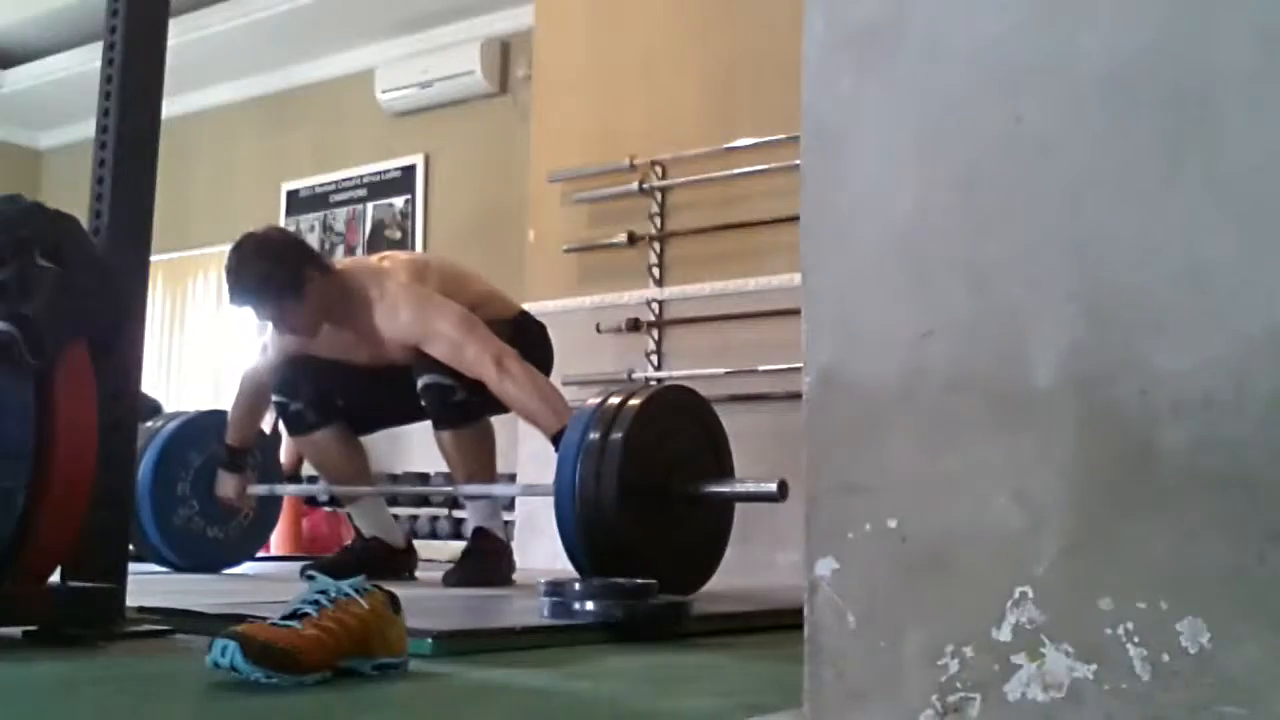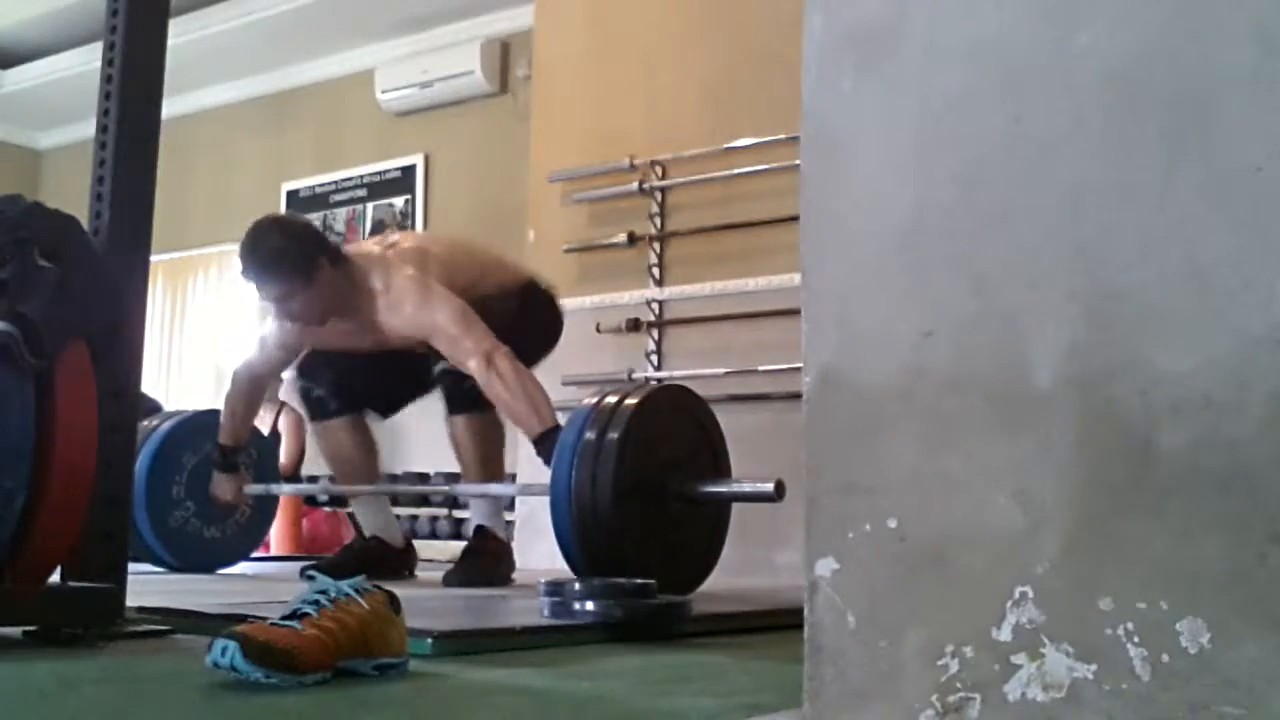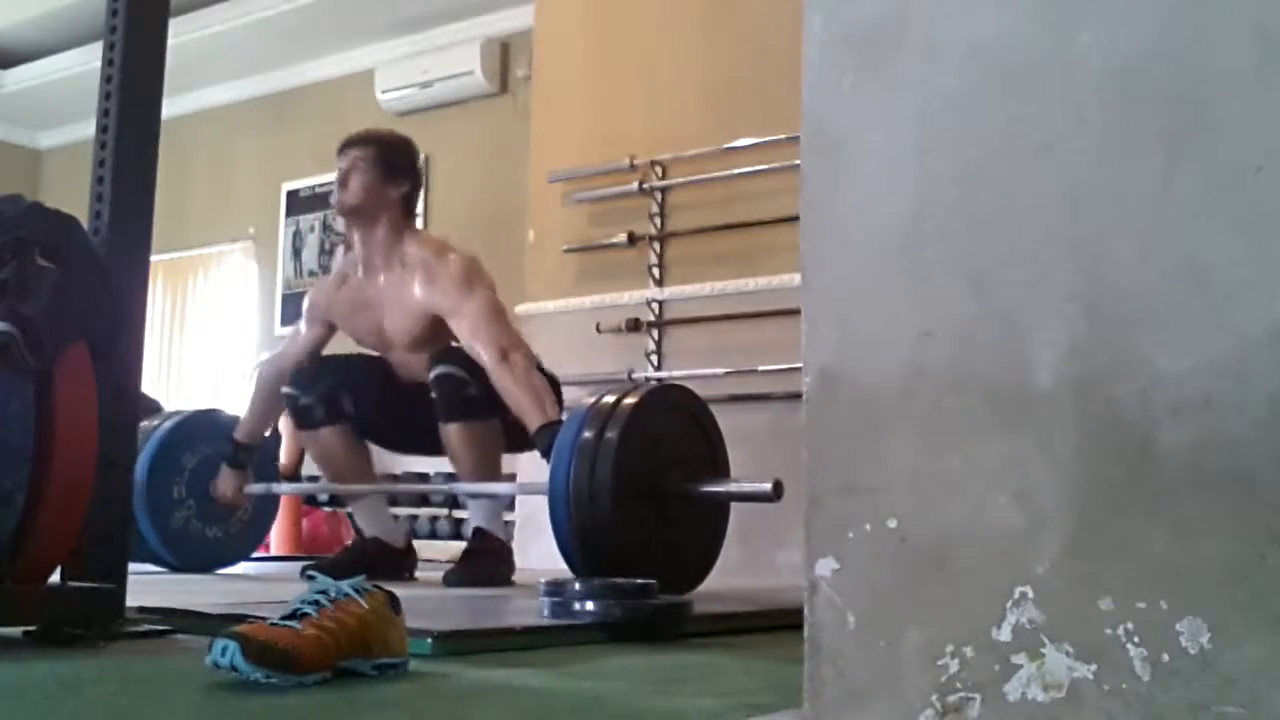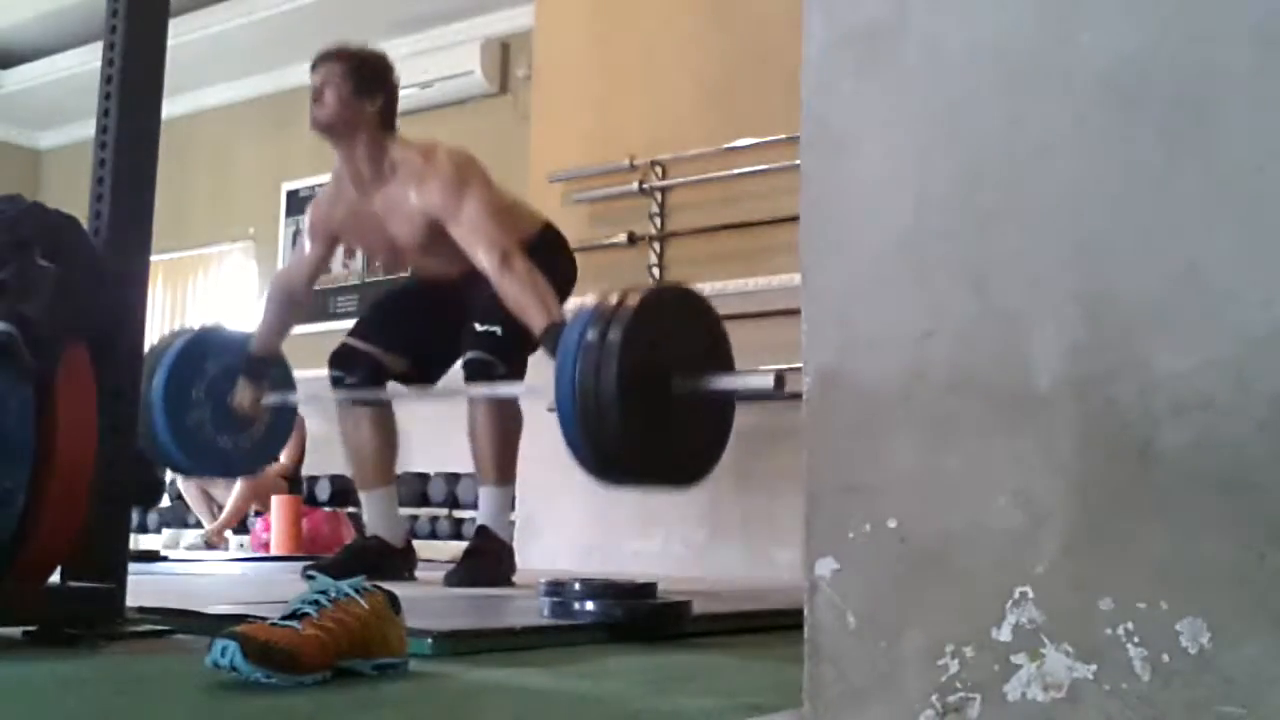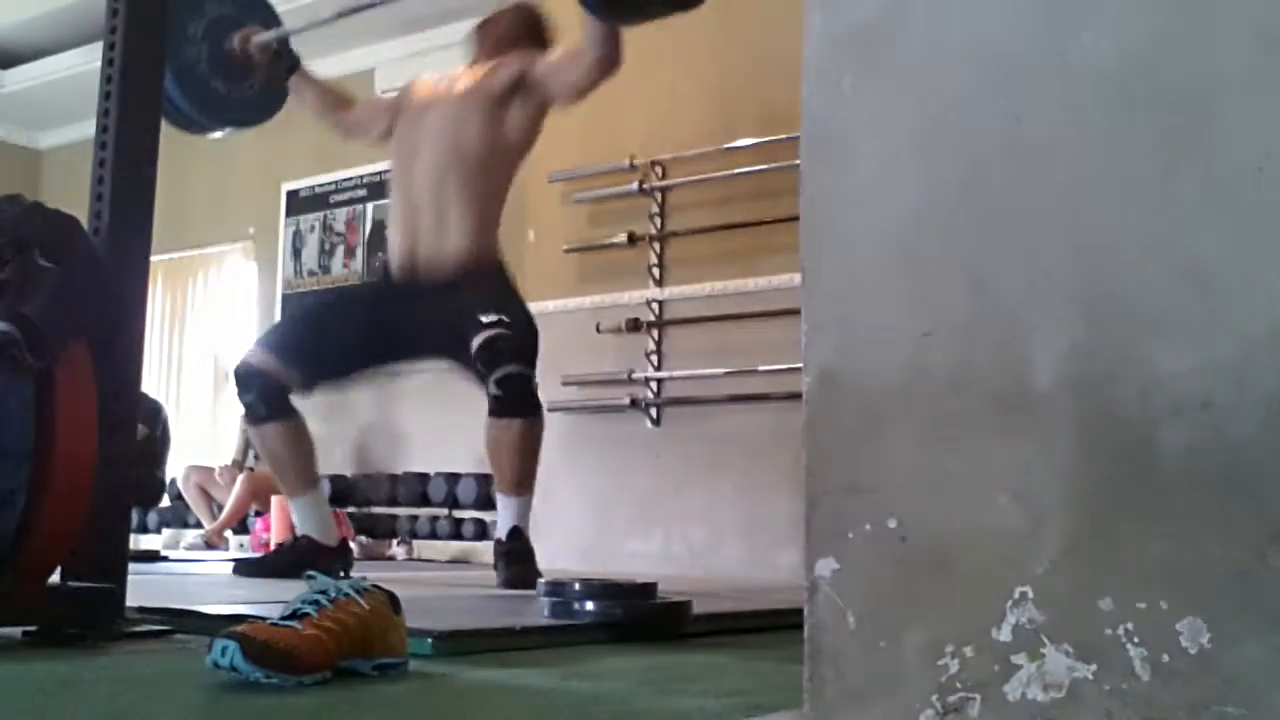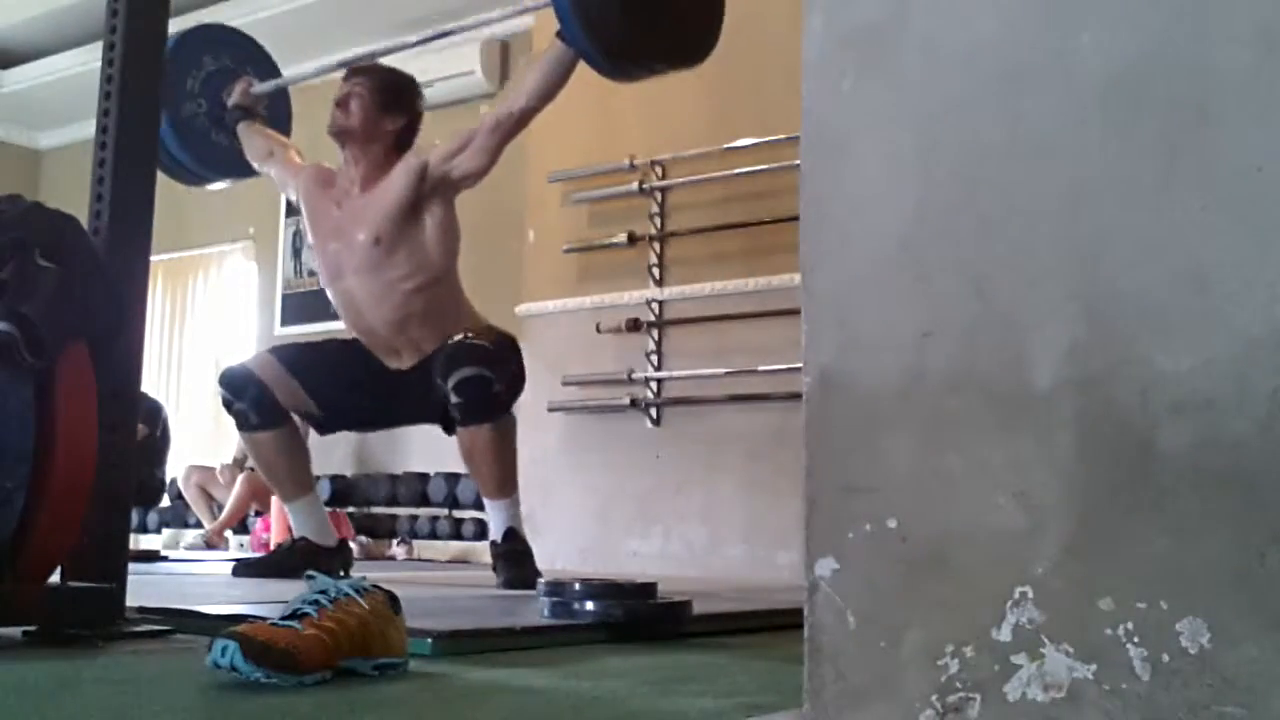
dt=0.7s
person 1, frame 1
left shoulder: (398, 307)
right shoulder: (299, 326)
left elbow: (501, 368)
right elbow: (257, 381)
right wrist: (231, 468)
left hip: (509, 342)
left knee: (439, 380)
right knee: (294, 398)
left ankle: (489, 538)
right ankle: (385, 543)
person 1, frame 2
left shoulder: (404, 296)
right shoulder: (302, 315)
left elbow: (489, 363)
right elbow: (252, 375)
left wrist: (557, 448)
right wrist: (227, 462)
left hip: (518, 313)
left knee: (457, 369)
right knee: (320, 380)
left ankle: (490, 538)
right ankle: (384, 539)
person 1, frame 3
left shoulder: (438, 271)
right shoulder: (336, 287)
left elbow: (501, 358)
right elbow: (278, 368)
left wrist: (559, 449)
right wrist: (236, 460)
left hip: (504, 407)
right hip: (427, 407)
left knee: (452, 371)
right knee: (304, 387)
left ankle: (489, 542)
right ankle: (385, 541)
person 1, frame 4
left shoulder: (433, 176)
right shoulder: (332, 205)
left elbow: (503, 264)
right elbow: (291, 286)
left wrist: (560, 345)
right wrist: (254, 372)
left hip: (529, 258)
right hip: (444, 277)
left knee: (485, 362)
right knee: (353, 366)
left ankle: (493, 539)
right ankle: (385, 538)
person 1, frame 5
left shoulder: (522, 79)
right shoulder: (419, 95)
left elbow: (597, 61)
right elbow: (343, 109)
right wrist: (278, 61)
left hip: (467, 283)
right hip: (397, 295)
left knee: (505, 364)
right knee: (257, 373)
left ankle: (512, 538)
right ankle: (319, 538)
person 1, frame 6
left shoulder: (422, 178)
right shoulder: (314, 187)
left elbow: (512, 111)
right elbow: (268, 153)
left wrist: (572, 36)
right wrist: (241, 113)
left hip: (462, 365)
right hip: (383, 371)
left knee: (469, 374)
right knee: (247, 385)
left ankle: (508, 541)
right ankle: (318, 542)
